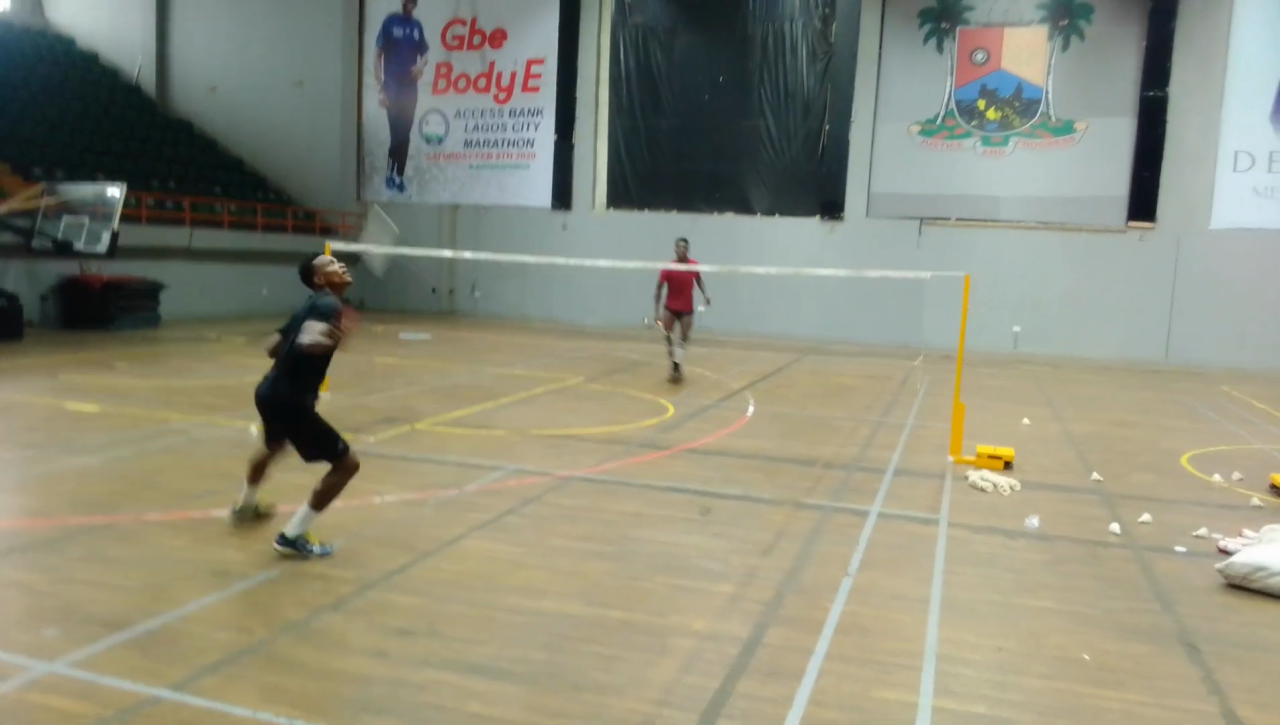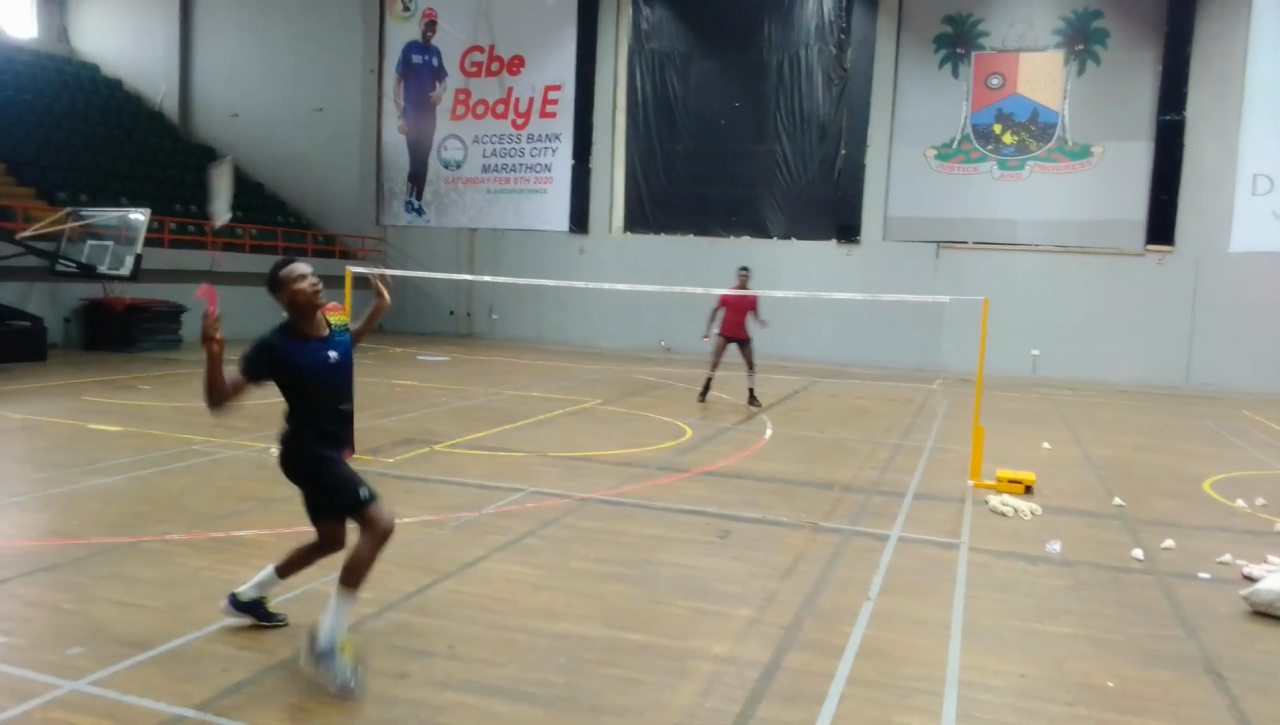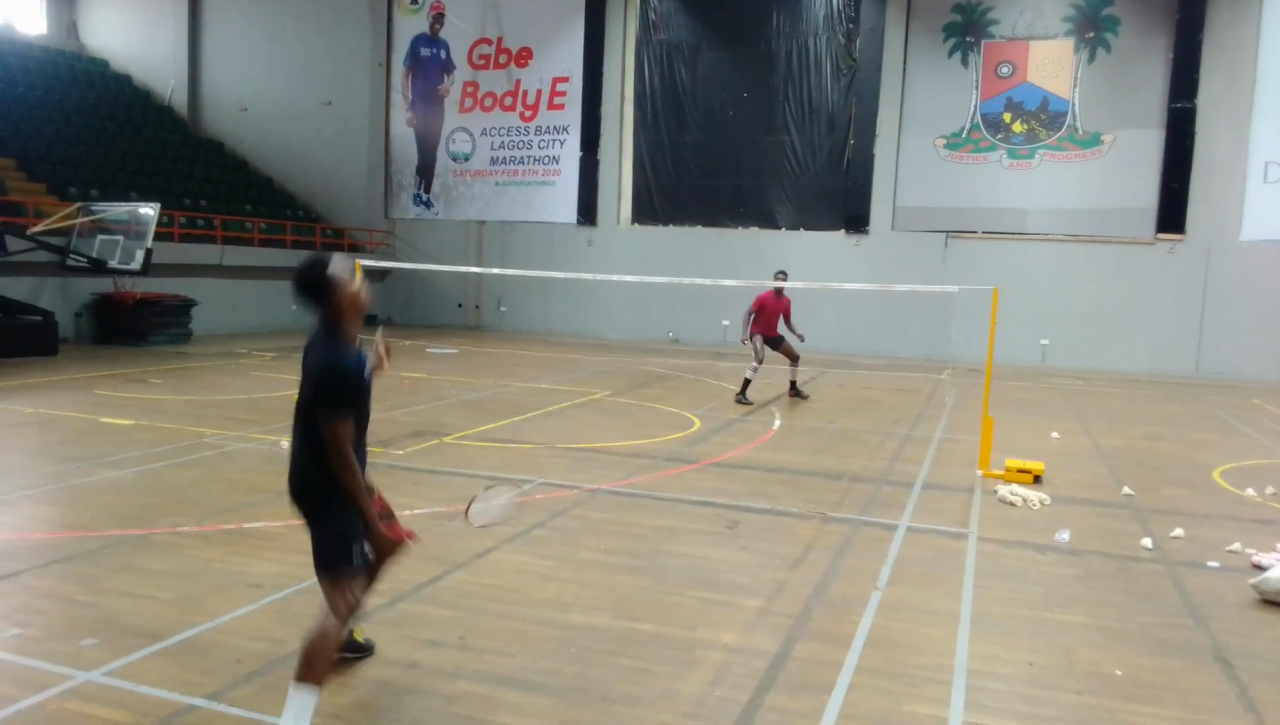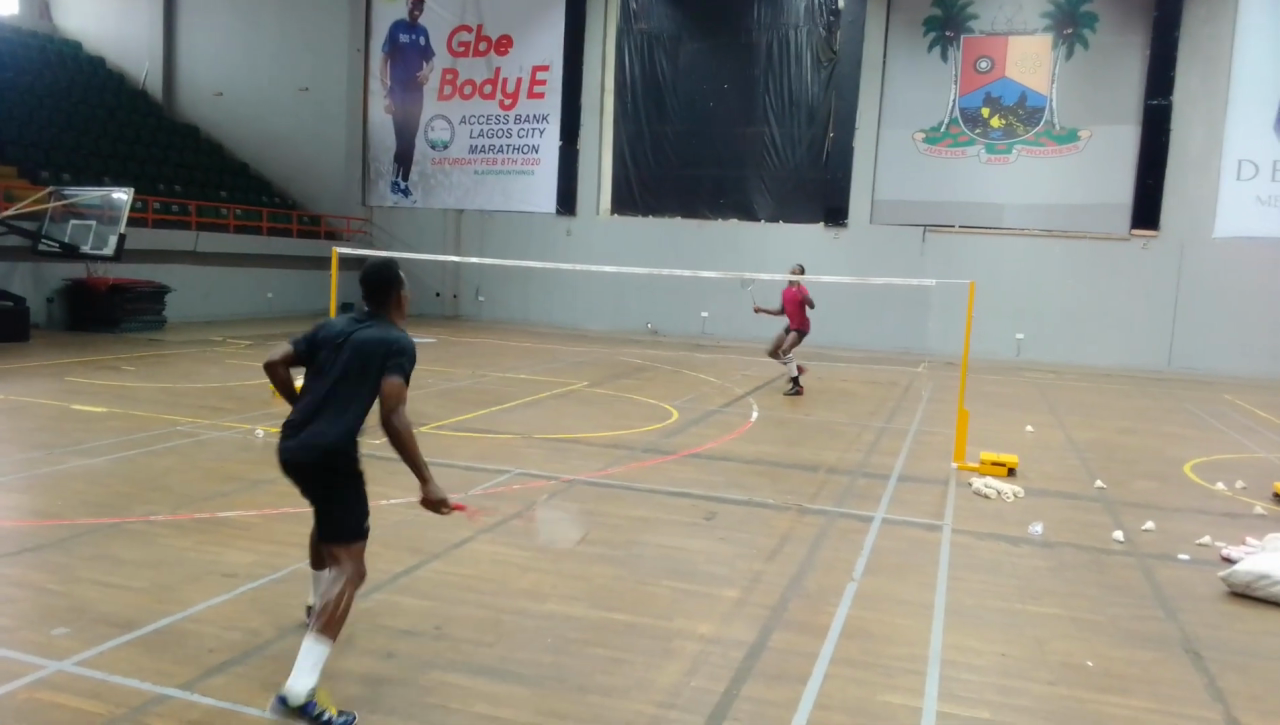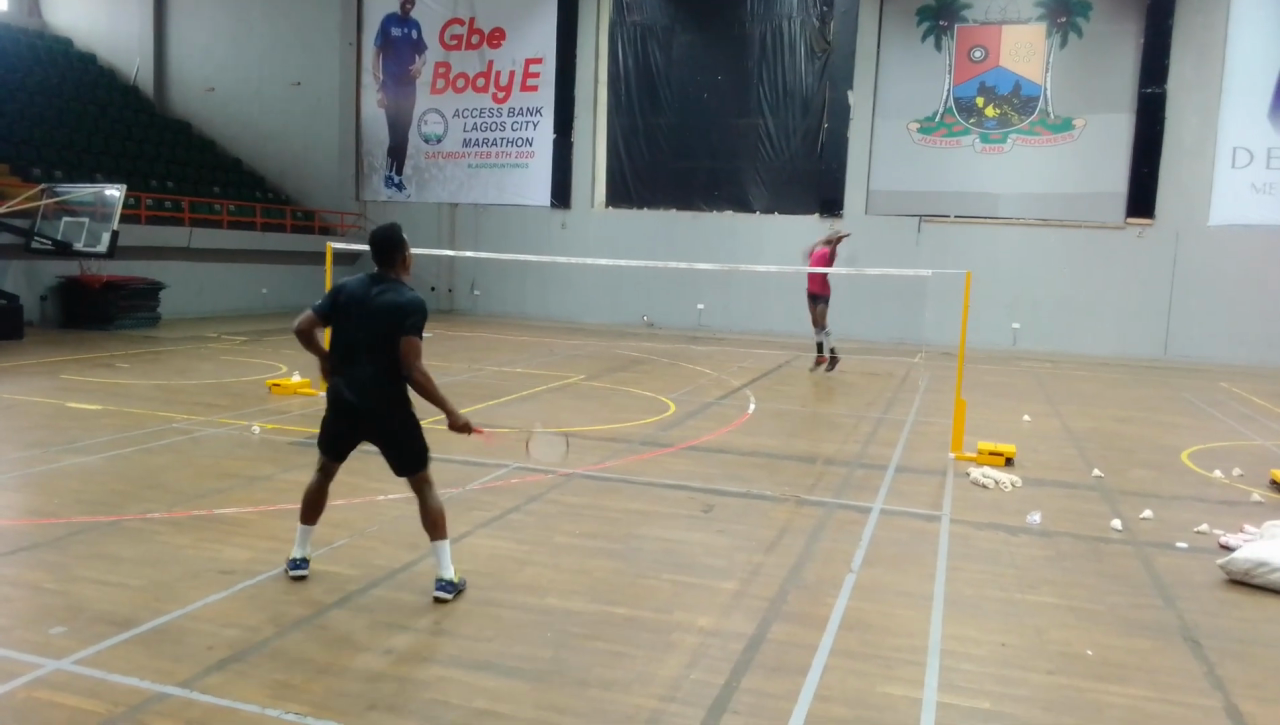
dt=0.4s
person 1, frame 1
left shoulder: (317, 305)
right shoulder: (328, 305)
left elbow: (274, 348)
right elbow: (306, 342)
right wrist: (328, 339)
left hip: (269, 394)
right hip: (288, 400)
left knee: (273, 449)
right knee: (347, 464)
left ankle: (246, 506)
right ankle: (292, 536)
person 1, frame 2
left shoulder: (335, 322)
right shoulder: (275, 346)
right elbow: (218, 400)
left wrist: (376, 311)
right wrist: (214, 353)
left hip: (333, 451)
right hip: (311, 454)
left knee: (331, 539)
right knee: (380, 523)
left ankle: (248, 597)
right ankle: (328, 638)
person 1, frame 3
left shoulder: (335, 345)
right shoulder: (338, 355)
right elbow: (339, 451)
left wrist: (368, 369)
right wrist: (368, 512)
left hip: (334, 490)
right hip: (331, 490)
left knee: (388, 542)
right knee: (344, 602)
left ankle: (337, 636)
person 1, frame 4
left shoulder: (332, 328)
right shoulder: (397, 344)
left elbow: (274, 363)
right elbow: (393, 416)
right wrist: (426, 481)
left hip: (294, 447)
right hip: (331, 454)
left knee: (332, 515)
right knee: (349, 568)
left ankle: (320, 611)
person 1, frame 5
left shoulder: (346, 289)
right shoulder: (410, 303)
left elbow: (302, 328)
right elbow: (411, 370)
left wrist: (325, 359)
right wrist: (451, 413)
left hip: (342, 402)
right hip: (388, 409)
left knee: (324, 474)
right knee: (423, 486)
left ankle: (300, 557)
right ankle: (446, 577)
person 2, frame 1
left shoulder: (417, 26)
right shoulder: (390, 22)
left elbow: (424, 54)
right elbow: (378, 55)
left wrist: (421, 65)
right wrist: (381, 88)
left hip: (410, 87)
right hip: (393, 86)
left knee: (405, 134)
right knee: (397, 134)
left ankle: (399, 178)
right ankle: (391, 177)
person 2, frame 2
left shoulder: (436, 52)
right shoulder: (409, 49)
left elbow: (443, 81)
right elbow: (398, 81)
left wrist: (440, 92)
right wrist: (399, 113)
left hip: (429, 113)
right hip: (411, 112)
left knee: (423, 160)
right knee: (415, 159)
left ankle: (417, 202)
right ankle: (409, 202)
person 2, frame 3
left shoulder: (444, 45)
right shoulder: (417, 41)
left elbow: (451, 73)
right elbow: (406, 74)
left wrist: (448, 84)
right wrist: (408, 106)
left hip: (437, 106)
right hip: (419, 105)
left knee: (432, 153)
right knee: (424, 153)
left ankle: (426, 196)
right ankle: (417, 195)
person 2, frame 4
left shoulder: (423, 32)
right shoulder: (396, 27)
left elbow: (430, 60)
right elbow: (384, 60)
left wrist: (427, 71)
right wrist: (386, 93)
left hip: (416, 93)
right hip: (398, 92)
left knee: (410, 140)
right knee: (402, 140)
left ankle: (404, 183)
right ankle: (395, 183)
person 2, frame 5
left shoulder: (415, 25)
right shoulder: (388, 21)
left elbow: (422, 54)
right elbow: (376, 54)
left wrist: (419, 65)
right wrist: (378, 87)
left hip: (409, 87)
right hip: (391, 86)
left knee: (403, 135)
right knee: (395, 135)
left ankle: (398, 178)
right ankle: (389, 177)
